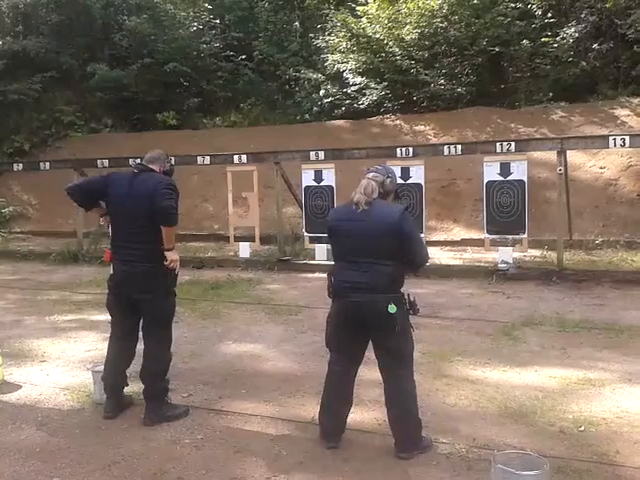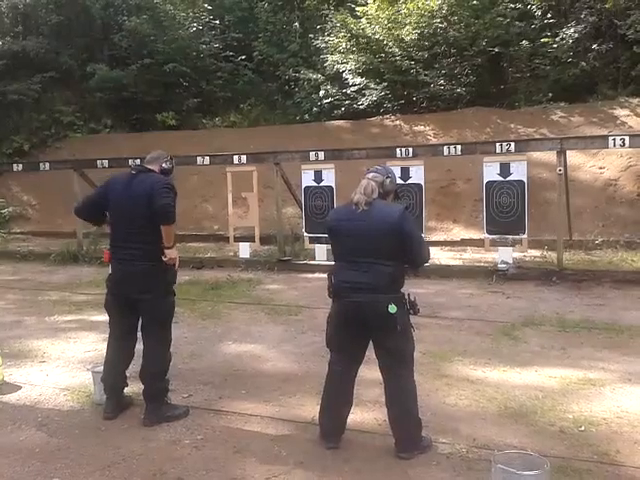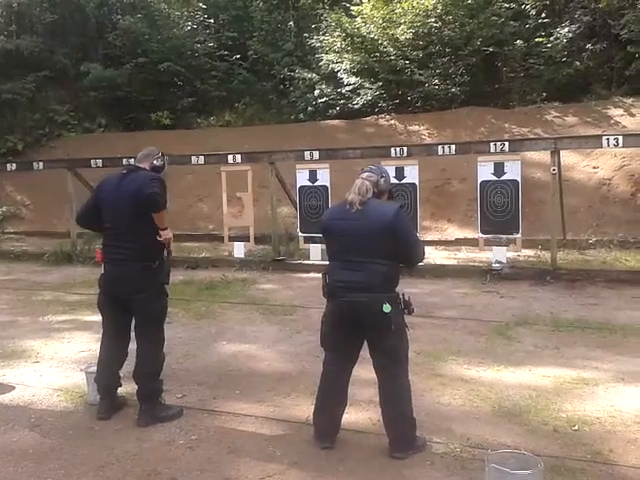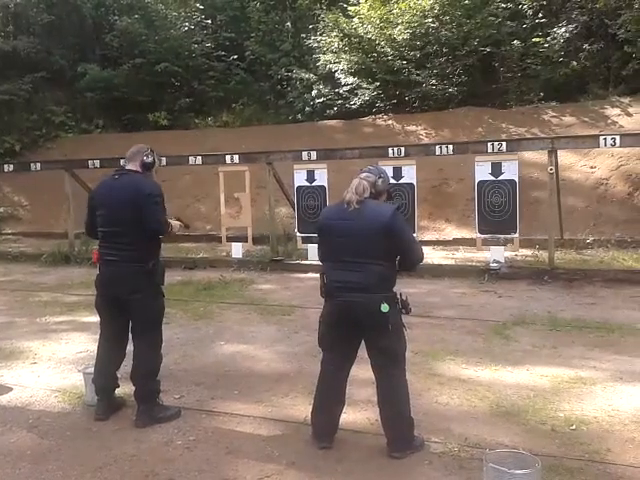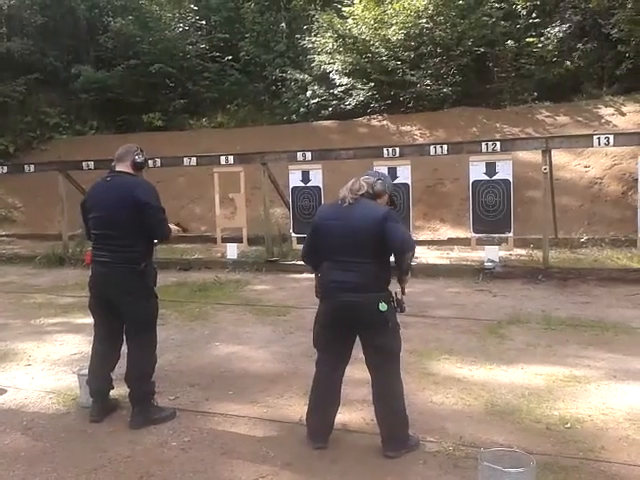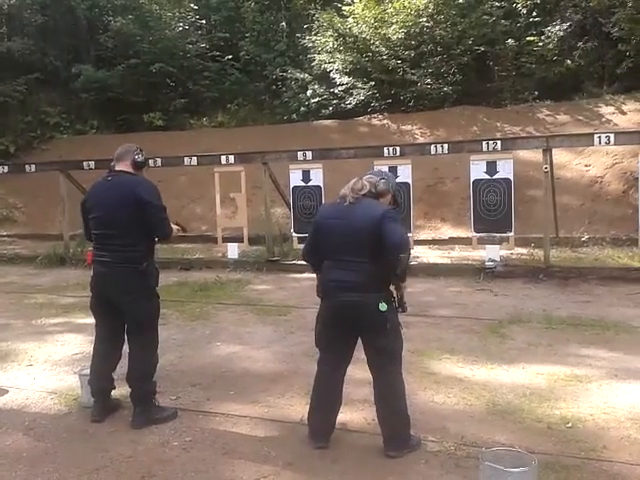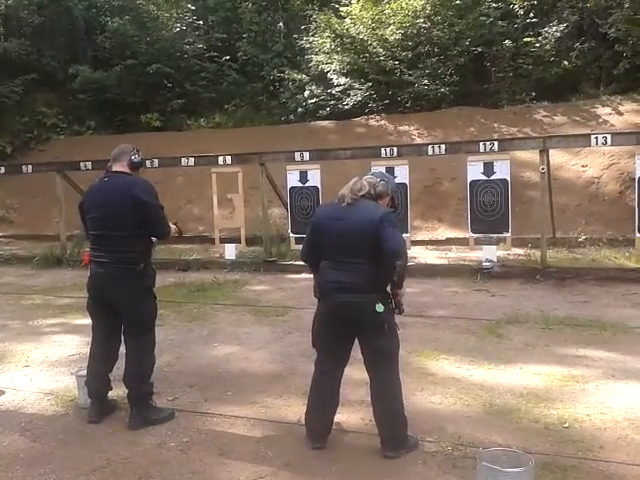
dt=0.3s
person 1, frame 1
left shoulder: (336, 216)
right shoulder: (397, 215)
right elbow: (418, 259)
left hip: (345, 302)
right hip: (385, 304)
left knee: (340, 367)
right knee: (398, 372)
left ankle: (330, 433)
right ankle: (408, 442)
person 1, frame 2
left shoulder: (336, 216)
right shoulder: (397, 215)
right elbow: (420, 256)
left hip: (345, 302)
right hip: (385, 304)
left knee: (340, 367)
right knee: (398, 372)
left ankle: (330, 433)
right ankle: (408, 441)
person 1, frame 3
left shoulder: (331, 215)
right shoulder: (392, 213)
right elbow: (415, 255)
left hip: (340, 302)
right hip: (380, 303)
left knee: (335, 367)
right knee: (392, 371)
left ankle: (324, 433)
right ankle: (402, 441)
person 1, frame 4
left shoulder: (328, 215)
right shoulder: (388, 215)
right elbow: (414, 258)
right wrist: (388, 261)
left hip: (337, 302)
right hip: (377, 304)
left knee: (332, 367)
right knee: (390, 371)
left ankle: (322, 433)
right ankle: (400, 441)
person 1, frame 5
left shoulder: (324, 213)
right shoulder: (382, 214)
left elbow: (308, 255)
right elbow: (405, 245)
right wrist: (402, 273)
left hip: (333, 302)
right hip: (372, 303)
left knee: (328, 366)
right knee: (385, 371)
left ankle: (317, 433)
right ankle: (395, 440)
person 1, frame 6
left shoulder: (326, 213)
right shoulder: (382, 213)
left elbow: (309, 254)
right elbow: (399, 245)
right wrist: (398, 278)
left hip: (334, 301)
right hip: (373, 303)
left knee: (329, 366)
right knee: (387, 370)
left ankle: (319, 433)
right ankle: (397, 440)
person 1, frame 7
left shoulder: (323, 213)
right shoulder: (381, 216)
left elbow: (308, 255)
right elbow: (396, 253)
right wrist: (396, 285)
left hip: (331, 302)
right hip: (370, 304)
left knee: (326, 367)
right knee: (384, 371)
left ankle: (316, 433)
right ankle: (394, 441)
person 2, frame 1
left shoulder: (115, 180)
right shoulder: (163, 184)
left elbow: (75, 189)
right elbow: (167, 213)
left wrist: (104, 212)
right wrist: (170, 249)
left hip: (121, 272)
right hip: (153, 274)
left knee: (121, 335)
right knee: (157, 340)
left ankle: (113, 399)
right ankle: (156, 406)
person 2, frame 2
left shoulder: (115, 183)
right shoulder: (161, 184)
left elbow: (82, 210)
right elbow: (165, 212)
right wrist: (169, 246)
left hip: (120, 272)
right hip: (152, 274)
left knee: (119, 335)
right knee: (156, 340)
left ankle: (113, 400)
right ankle: (156, 406)
person 2, frame 3
left shoulder: (107, 184)
right shoulder: (151, 180)
left elbow: (83, 219)
right elbow: (153, 199)
right wrist: (163, 228)
left hip: (112, 271)
right hip: (144, 273)
left knee: (113, 335)
right knee: (149, 339)
left ankle: (106, 400)
right ankle: (150, 406)
person 2, frame 4
left shoulder: (101, 188)
right shoulder: (146, 186)
left elbow: (91, 230)
right elbow: (156, 226)
right wrist: (171, 225)
left hip: (108, 273)
right hip: (139, 275)
left knee: (110, 336)
right knee: (147, 340)
left ankle: (104, 401)
right ankle: (148, 407)
person 2, frame 5
left shoulder: (93, 191)
right shoulder: (141, 188)
left elbow: (91, 233)
right elbow: (159, 232)
right wrist: (170, 230)
left hip: (100, 274)
right hip: (133, 276)
left knee: (104, 337)
right knee: (141, 341)
left ankle: (99, 402)
right ankle: (142, 408)
person 2, frame 6
left shoulder: (93, 191)
right shoulder: (143, 187)
left elbow: (90, 234)
right elbow: (161, 231)
right wrist: (172, 229)
left hip: (102, 274)
right hip: (134, 276)
left knee: (105, 337)
right knee: (142, 341)
left ankle: (101, 402)
right ankle: (144, 408)
person 2, frame 7
left shoulder: (92, 192)
right shoulder: (140, 187)
left elbow: (91, 232)
right elbow: (160, 230)
right wrist: (170, 229)
left hip: (99, 275)
right hip: (131, 276)
left knee: (102, 338)
right knee: (139, 342)
left ankle: (97, 403)
right ankle: (141, 409)
